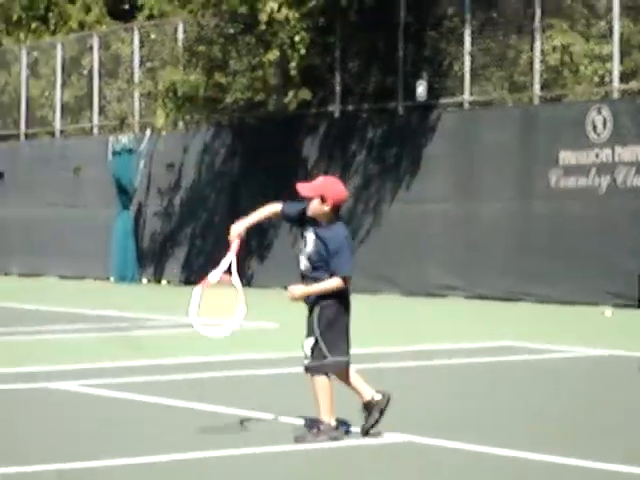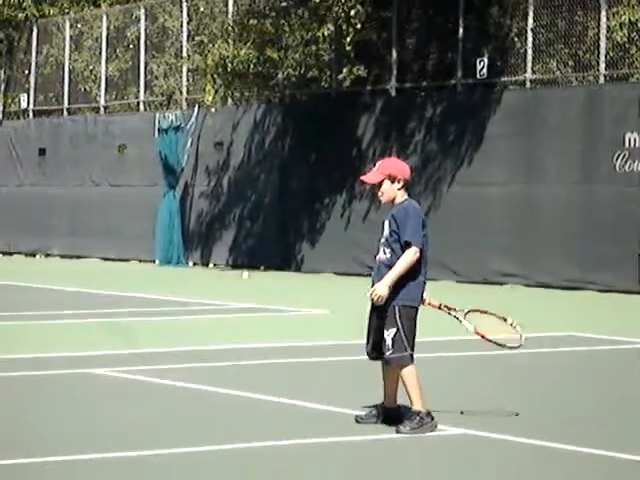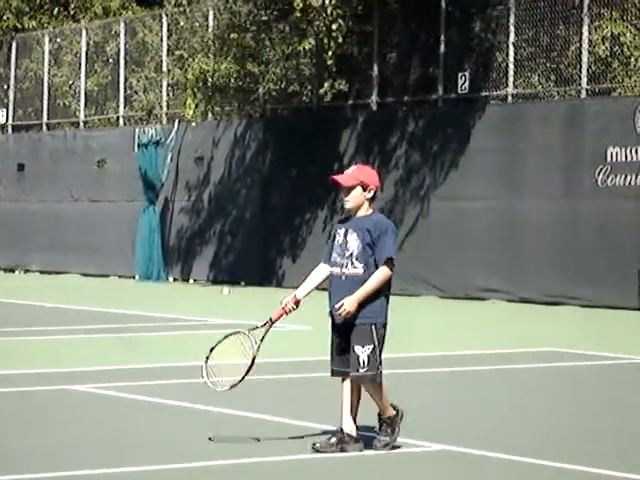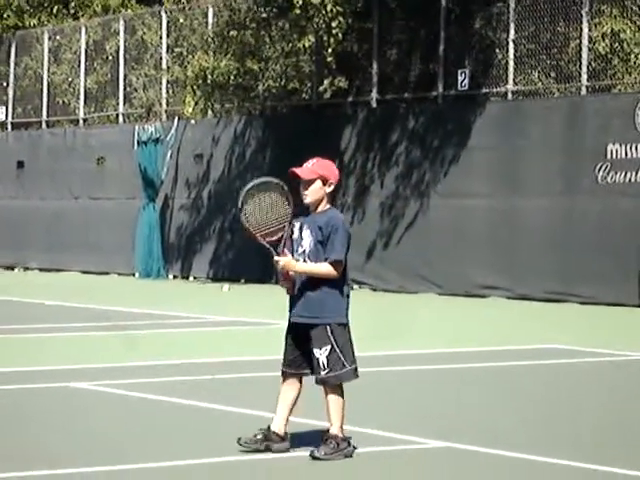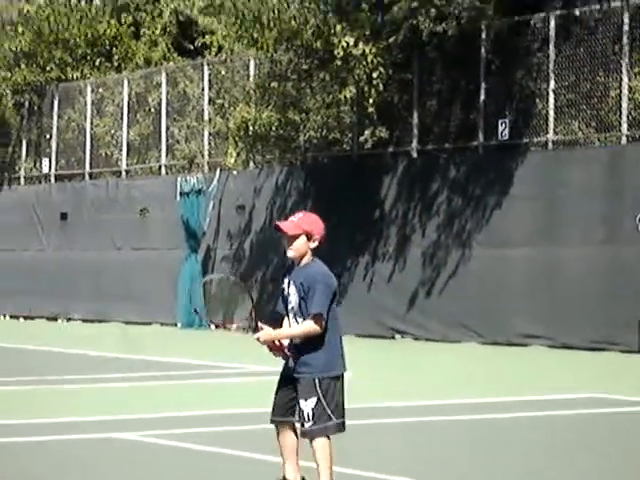
dt=1s
person 1, frame 1
left shoulder: (338, 236)
right shoulder: (306, 215)
left elbow: (341, 279)
right elbow: (277, 208)
left wrist: (306, 290)
right wrist: (245, 222)
left hip: (328, 303)
right hip: (320, 303)
left knee: (317, 363)
right knee: (335, 360)
left ankle: (327, 424)
right ankle: (372, 398)
person 1, frame 2
left shoulder: (409, 211)
right shoulder: (396, 212)
left elbow: (413, 251)
left wrist: (386, 282)
left hip: (400, 297)
right hip: (386, 296)
left knee: (400, 356)
right knee: (385, 354)
left ankle: (421, 414)
right ankle: (389, 407)
person 1, frame 3
left shoulder: (381, 226)
right shoulder: (341, 225)
left elbow: (386, 269)
right elbow: (327, 266)
left wrist: (356, 298)
right wrist: (299, 293)
left hip: (368, 314)
right hip: (341, 313)
left knee: (365, 372)
right knee: (346, 373)
left ankle: (389, 415)
right ankle: (348, 434)
person 1, frame 4
left shoulder: (335, 222)
right shoulder: (301, 220)
left elbow: (334, 268)
left wrist: (296, 267)
right wrist: (286, 275)
left hip: (325, 313)
right hip: (300, 311)
left knee: (330, 375)
right knee: (291, 372)
left ankle: (337, 438)
right ankle: (277, 433)
person 1, frame 5
left shoulder: (318, 276)
right shoulder: (292, 275)
left elbow: (316, 324)
left wrist: (277, 335)
right wrist: (280, 340)
left hip: (318, 365)
right hip: (296, 362)
left knee: (316, 427)
right knee: (282, 418)
